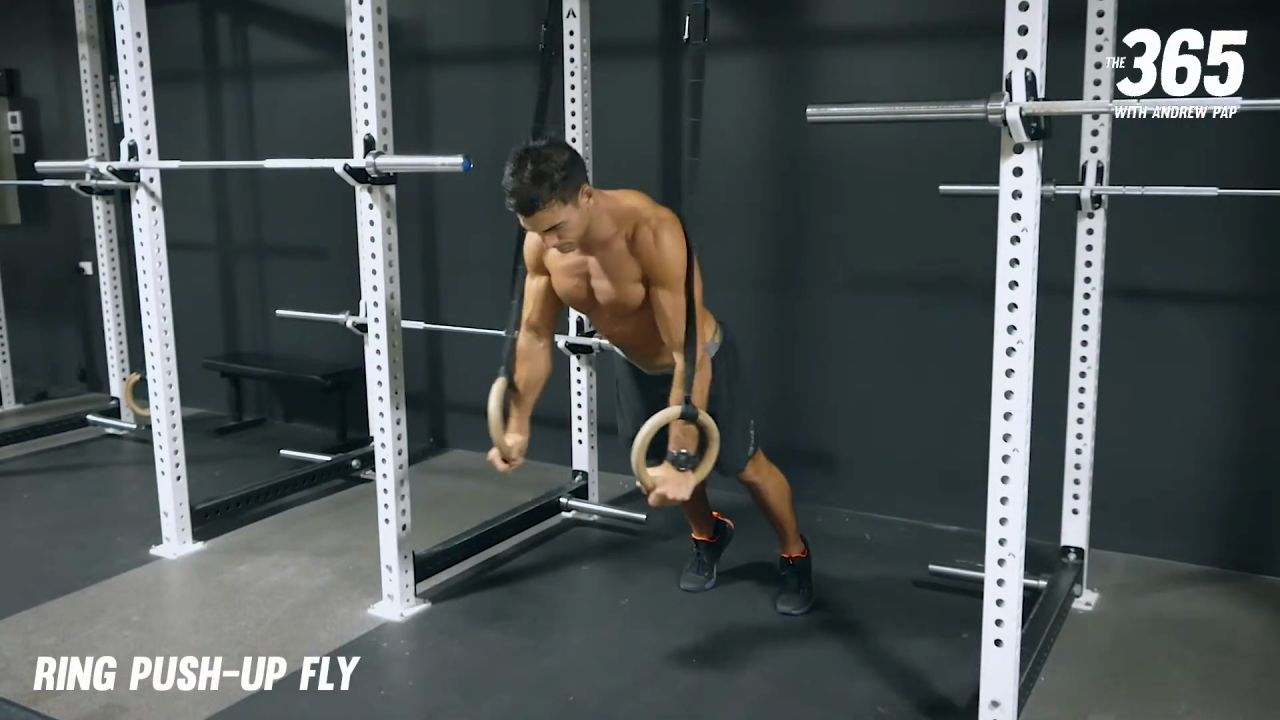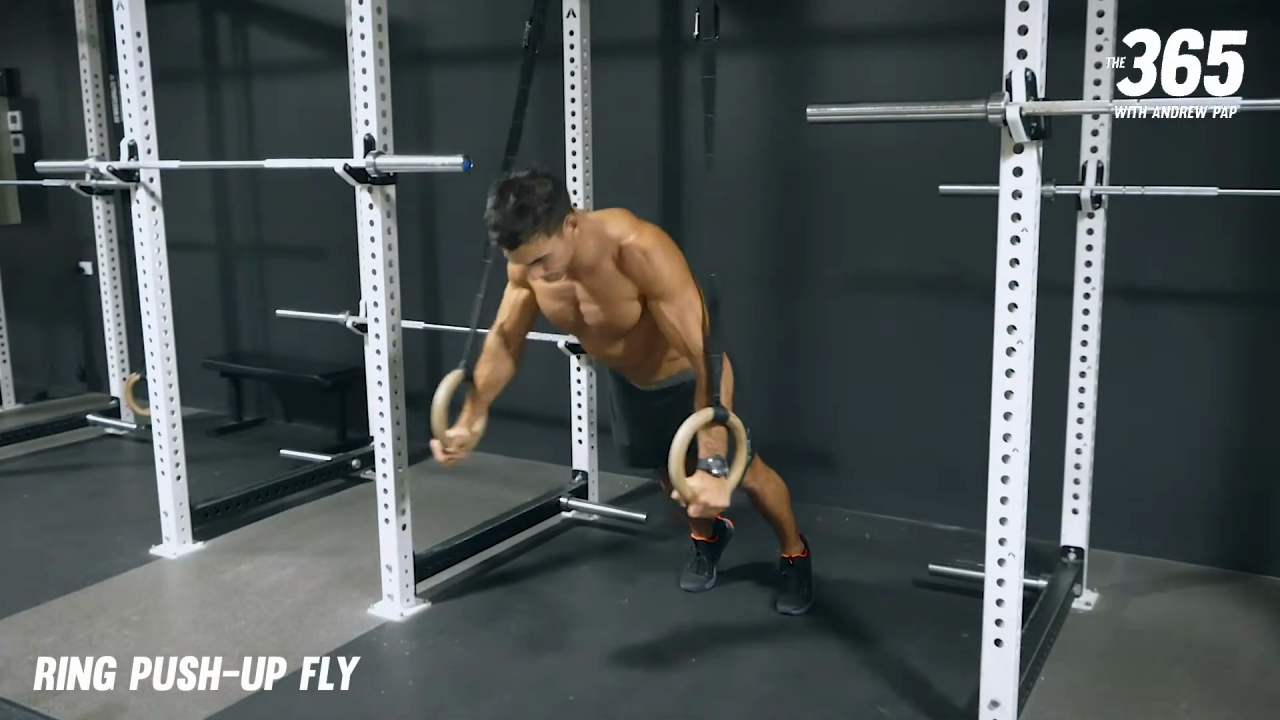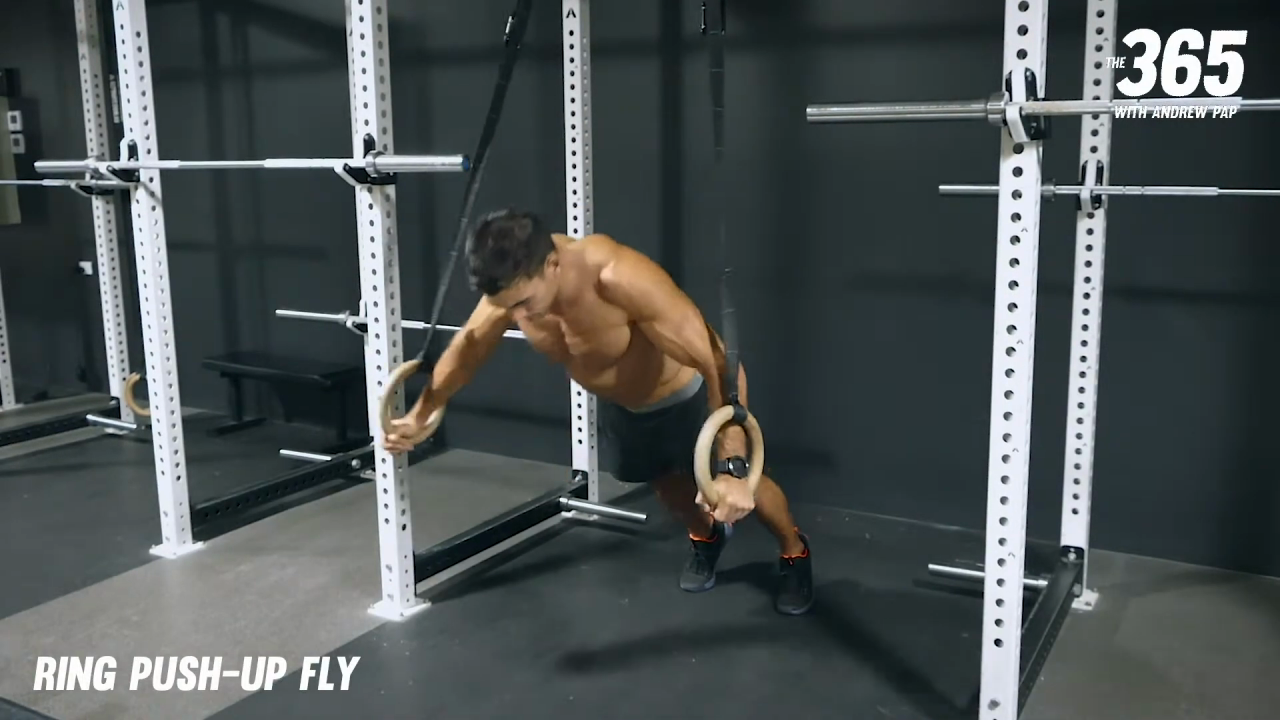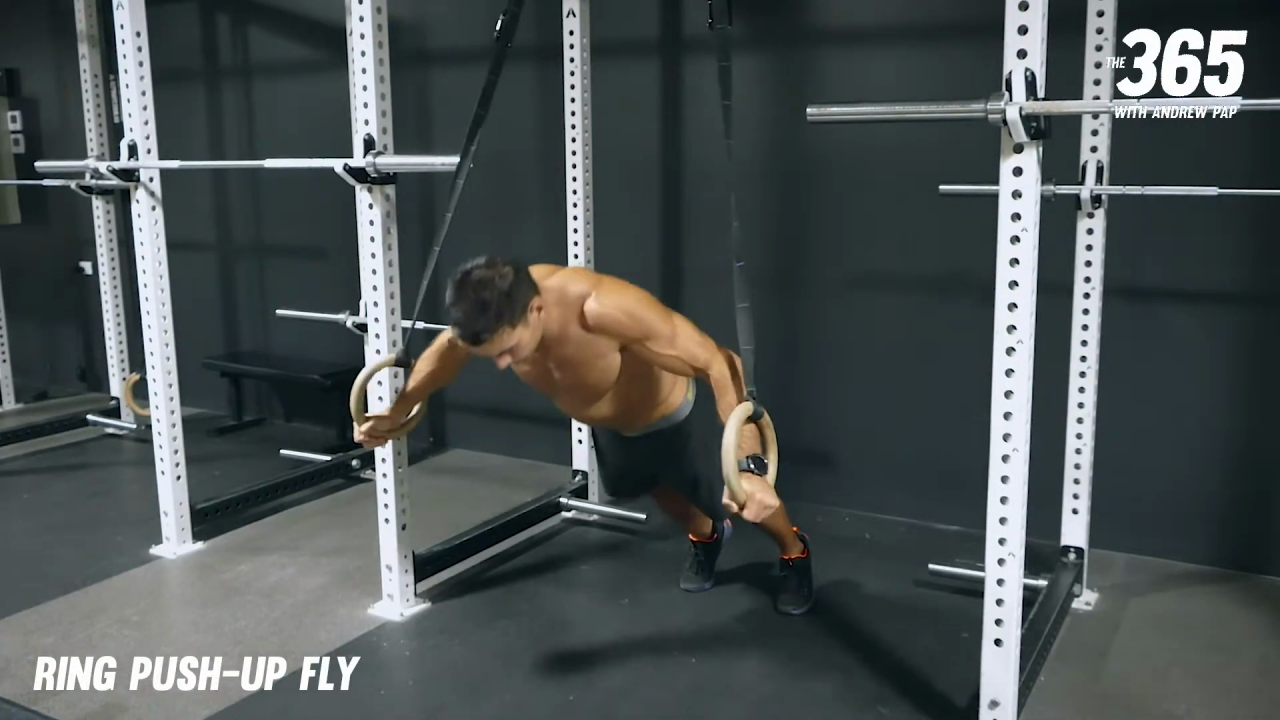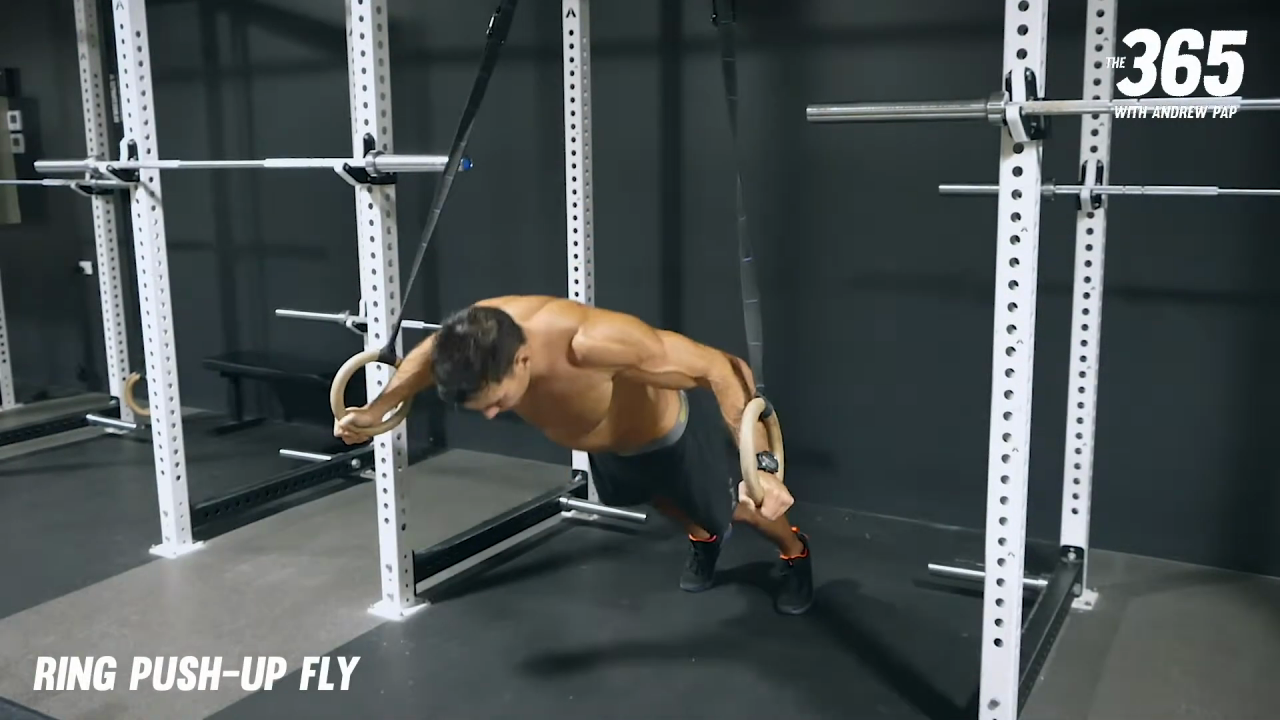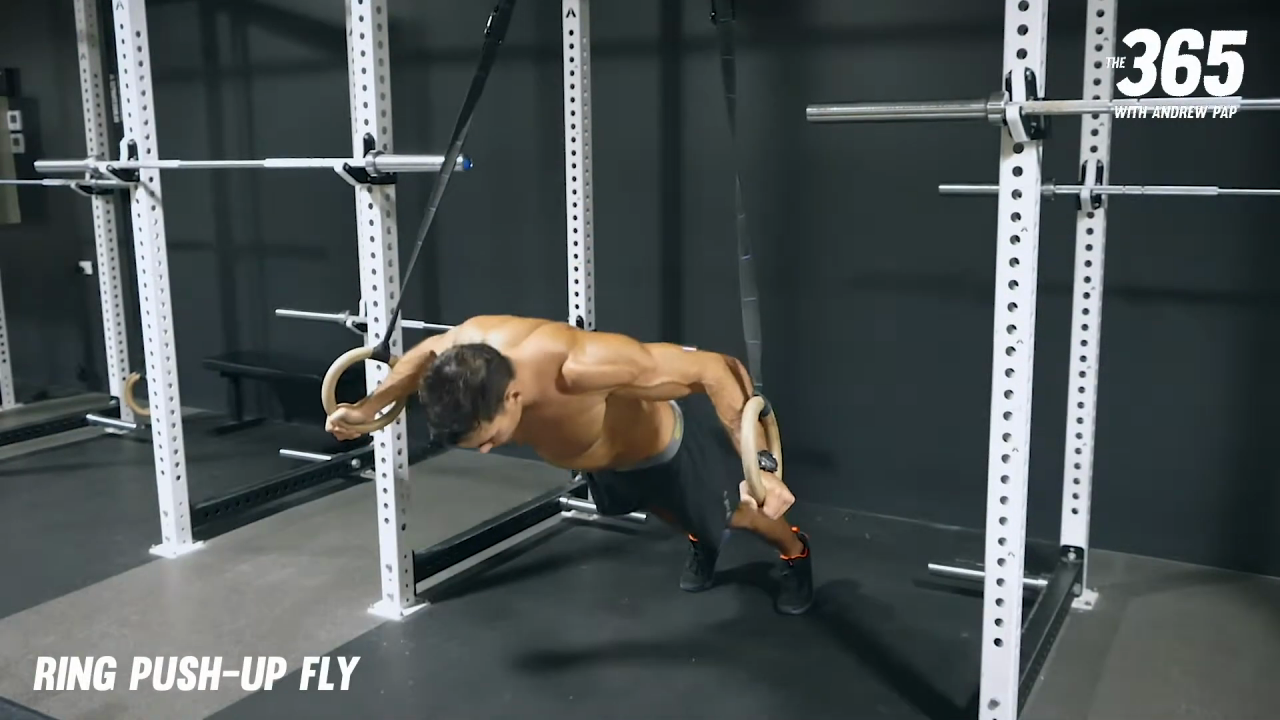
dt=0.2s
person 1, frame 1
left shoulder: (653, 234)
right shoulder: (541, 244)
left elbow: (685, 355)
right elbow: (536, 335)
left wrist: (680, 460)
right wrist: (518, 425)
left hip: (698, 360)
right hip: (634, 364)
left knee: (745, 465)
right knee: (661, 459)
left ankle: (795, 555)
right ankle: (708, 535)
person 1, frame 2
left shoulder: (641, 253)
right shoulder: (529, 259)
left elbow: (710, 358)
right elbow: (505, 340)
left wrist: (713, 467)
right wrist: (470, 421)
left hip: (684, 377)
right hip: (627, 379)
left knee: (743, 471)
right knee: (661, 469)
left ankle: (795, 555)
right ankle: (708, 535)
person 1, frame 3
left shoulder: (621, 278)
right shoulder: (514, 282)
left elbow: (718, 365)
right elbow: (468, 345)
left wrist: (733, 470)
right wrist: (421, 416)
left hip: (680, 398)
right hip: (618, 404)
left knee: (736, 489)
right knee: (664, 480)
left ankle: (795, 554)
right ankle: (706, 537)
person 1, frame 4
left shoulder: (604, 308)
right shoulder: (499, 311)
left elbow: (722, 365)
right elbow: (446, 349)
left wrist: (751, 467)
right wrist: (395, 415)
left hip: (673, 419)
right hip: (610, 428)
left knee: (742, 500)
right knee: (661, 492)
left ankle: (794, 553)
right ankle: (704, 538)
person 1, frame 5
left shoulder: (589, 341)
right shoulder: (482, 332)
left elbow: (725, 369)
right elbow: (431, 353)
left wrist: (762, 466)
right wrist: (377, 409)
left hip: (667, 436)
right hip: (606, 448)
left knee: (737, 506)
right knee: (661, 501)
left ankle: (795, 552)
right ankle: (703, 539)
person 1, frame 6
left shoulder: (578, 366)
right shoulder: (469, 346)
left elbow: (720, 370)
right elbow: (426, 356)
left wrist: (760, 466)
right wrist: (369, 407)
left hip: (662, 449)
right hip: (605, 461)
left knee: (732, 514)
right knee: (659, 509)
left ankle: (794, 552)
right ankle: (701, 540)
